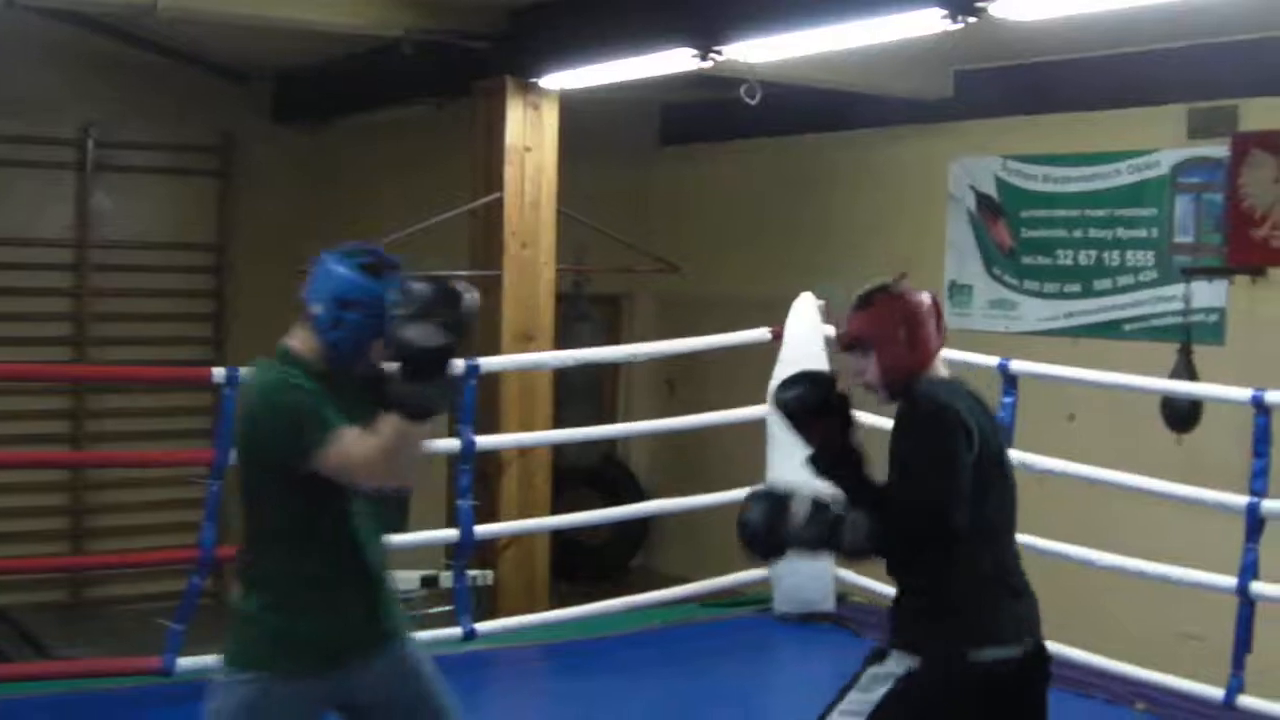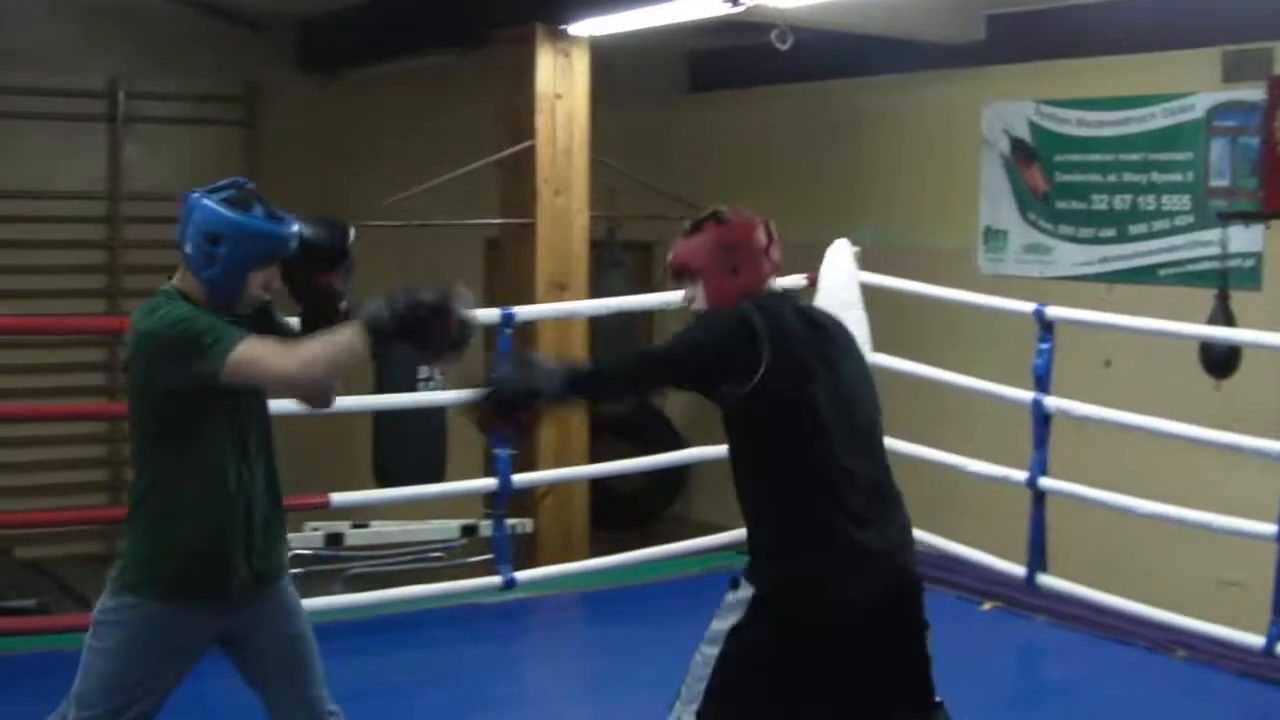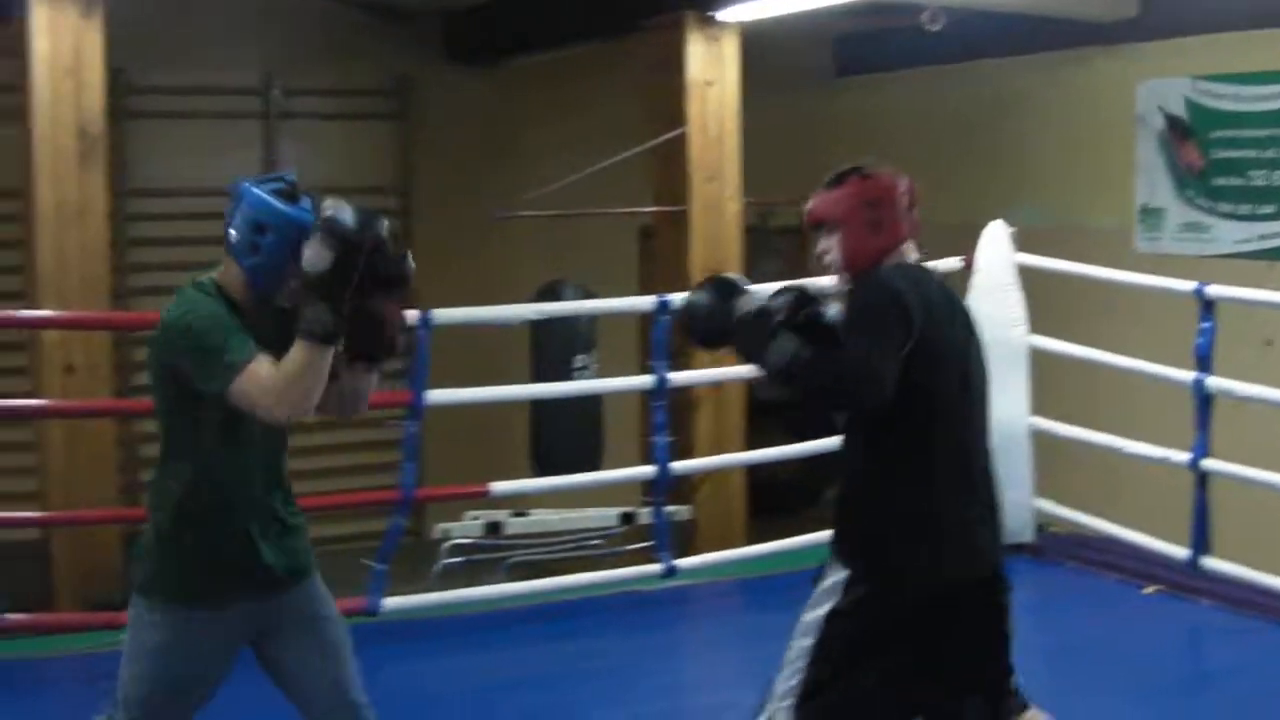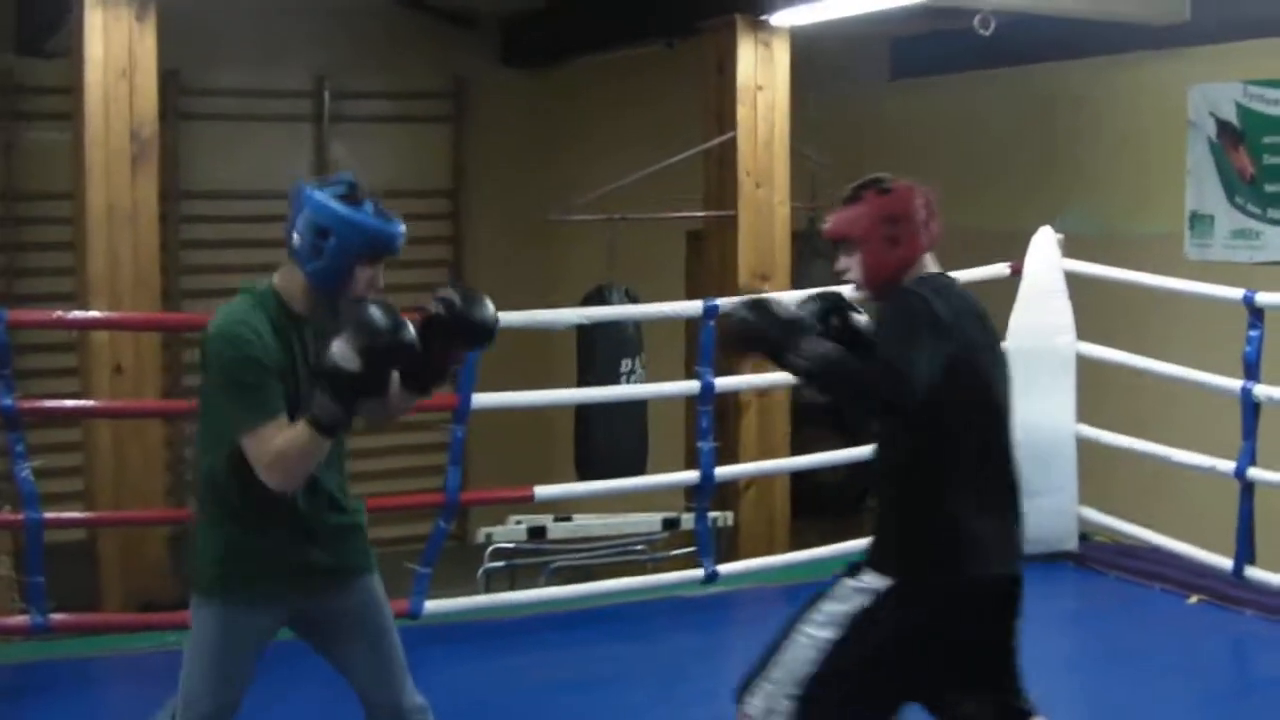
dt=0.4s
person 1, frame 1
left shoulder: (350, 377)
right shoulder: (275, 393)
right elbow: (379, 470)
left wrist: (430, 359)
right wrist: (421, 374)
left hip: (367, 633)
right hip: (281, 649)
person 1, frame 2
left shoulder: (243, 312)
right shoulder: (166, 327)
left elbow: (317, 392)
right elbow: (287, 370)
left wrist: (321, 298)
right wrist: (384, 321)
left hip: (251, 568)
right hip: (162, 580)
person 1, frame 3
left shoulder: (279, 311)
right shoulder: (193, 319)
left elbow: (348, 403)
right elbow: (283, 402)
left wrist: (367, 309)
right wrist: (327, 298)
left hip: (277, 559)
right hip: (187, 573)
person 1, frame 4
left shoulder: (340, 315)
right shoulder: (241, 331)
left elbow: (388, 404)
right elbow: (278, 468)
left wrist: (434, 355)
right wrist: (338, 389)
left hip: (334, 556)
right hip: (241, 570)
person 2, frame 1
left shoulder: (931, 413)
right shoulder: (965, 408)
left elbow: (928, 528)
right elbow: (906, 515)
left wrist: (815, 524)
right wrist: (835, 448)
left hip: (945, 648)
right hip: (1009, 639)
person 2, frame 2
left shoulder: (746, 326)
right shoulder: (828, 332)
left elbow: (645, 372)
left wrist: (529, 387)
right wrist: (726, 383)
left hip: (802, 577)
right hip: (885, 562)
person 2, frame 3
left shoulder: (882, 294)
right shoulder: (941, 301)
left elbow: (861, 390)
left wrist: (766, 337)
right wrist: (832, 330)
left hip: (891, 556)
right hip: (969, 552)
person 2, frame 4
left shoulder: (914, 306)
right shoulder: (960, 308)
left elbow: (893, 387)
left wrist: (789, 338)
right wrist: (855, 339)
left hip: (918, 562)
right hip: (986, 560)
